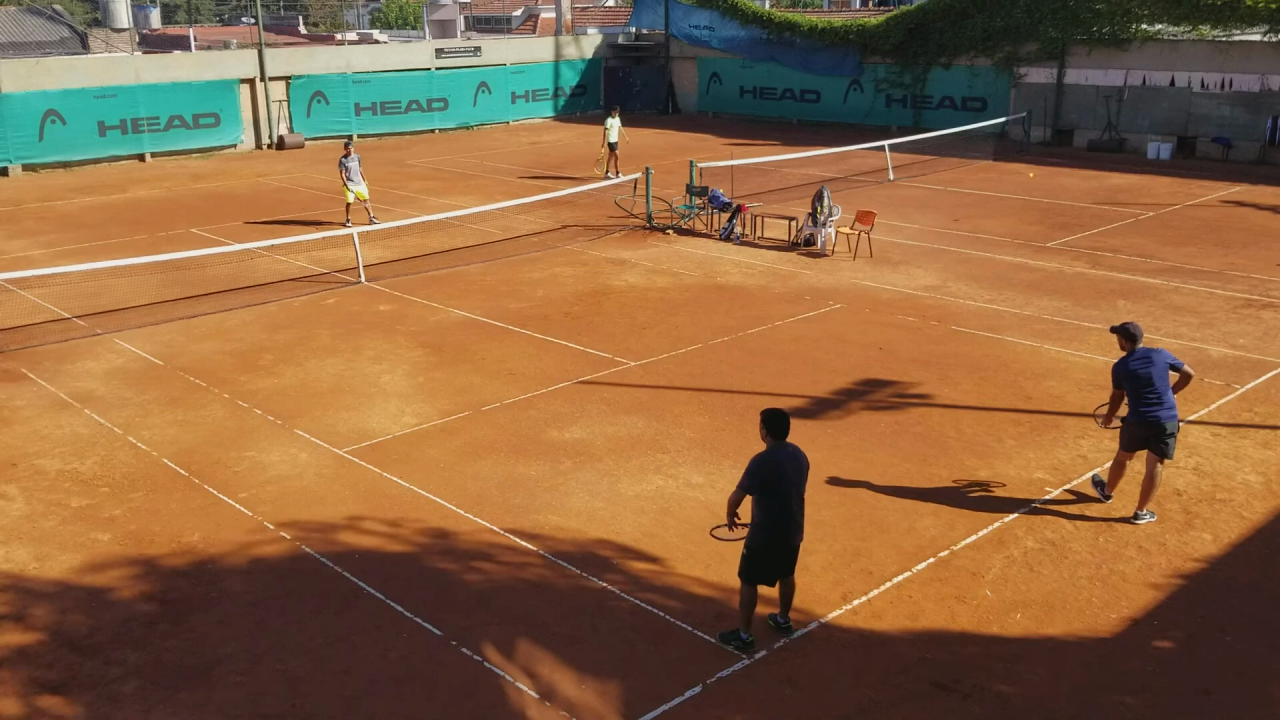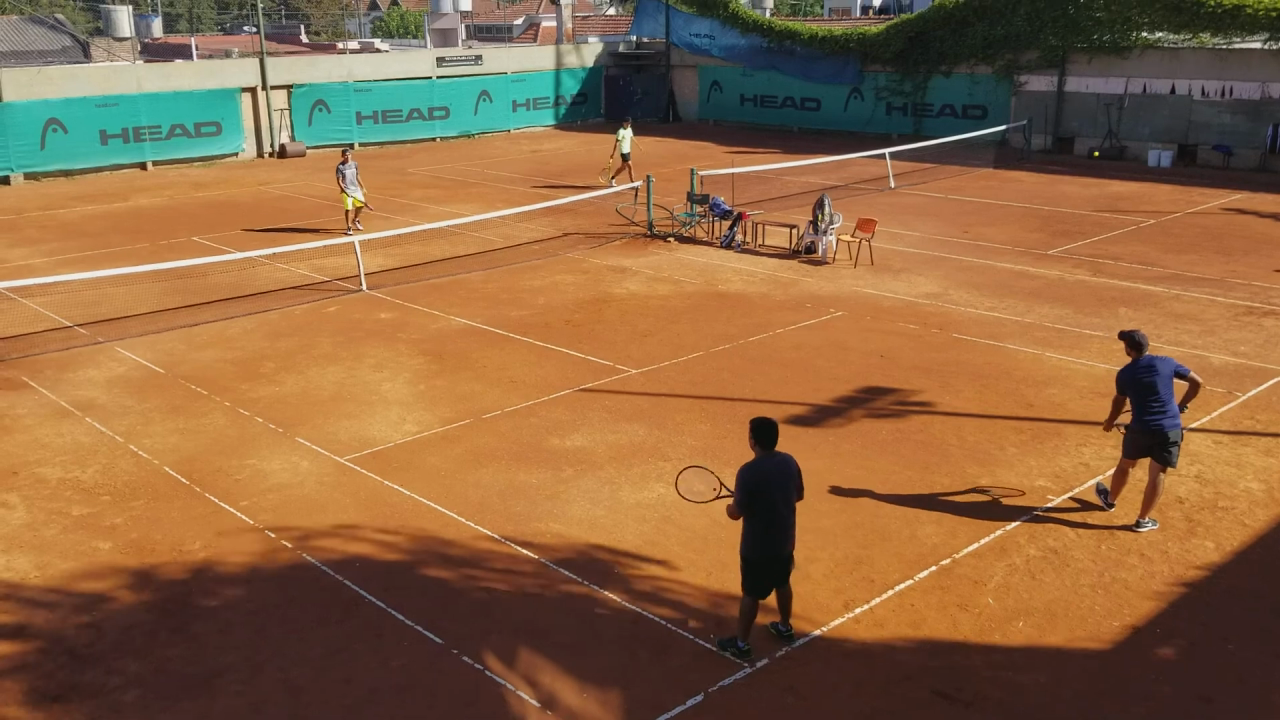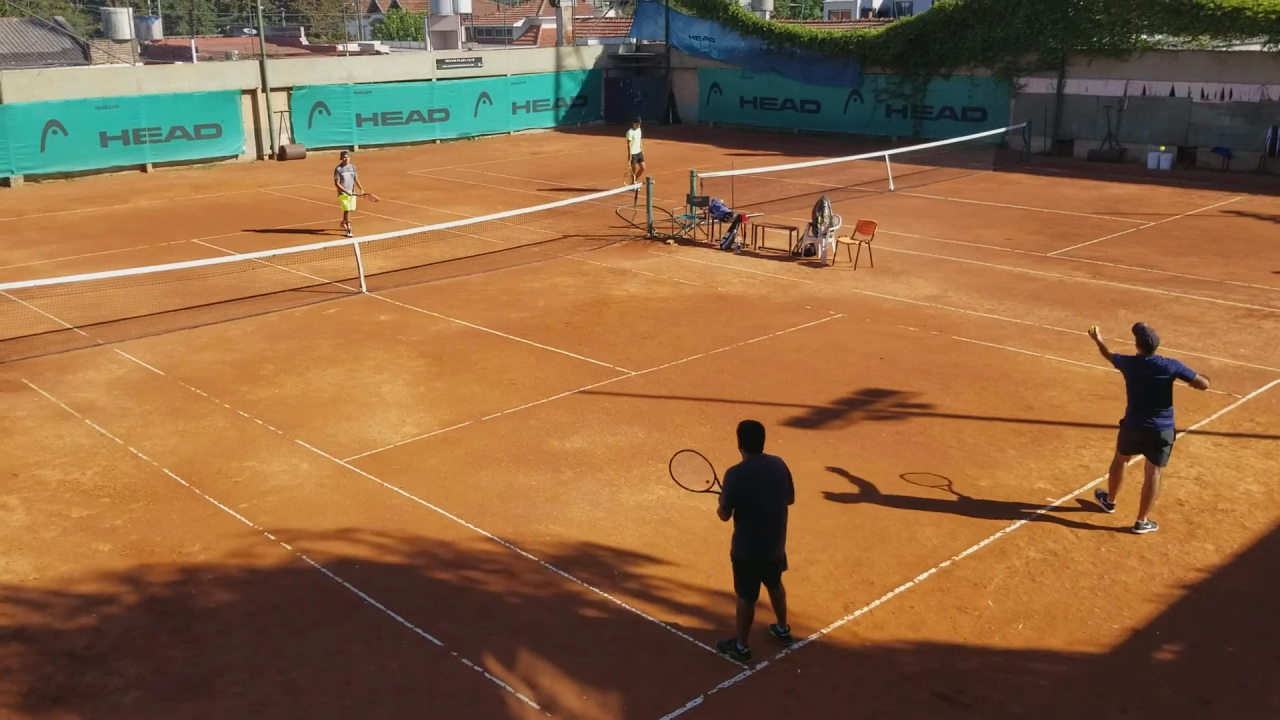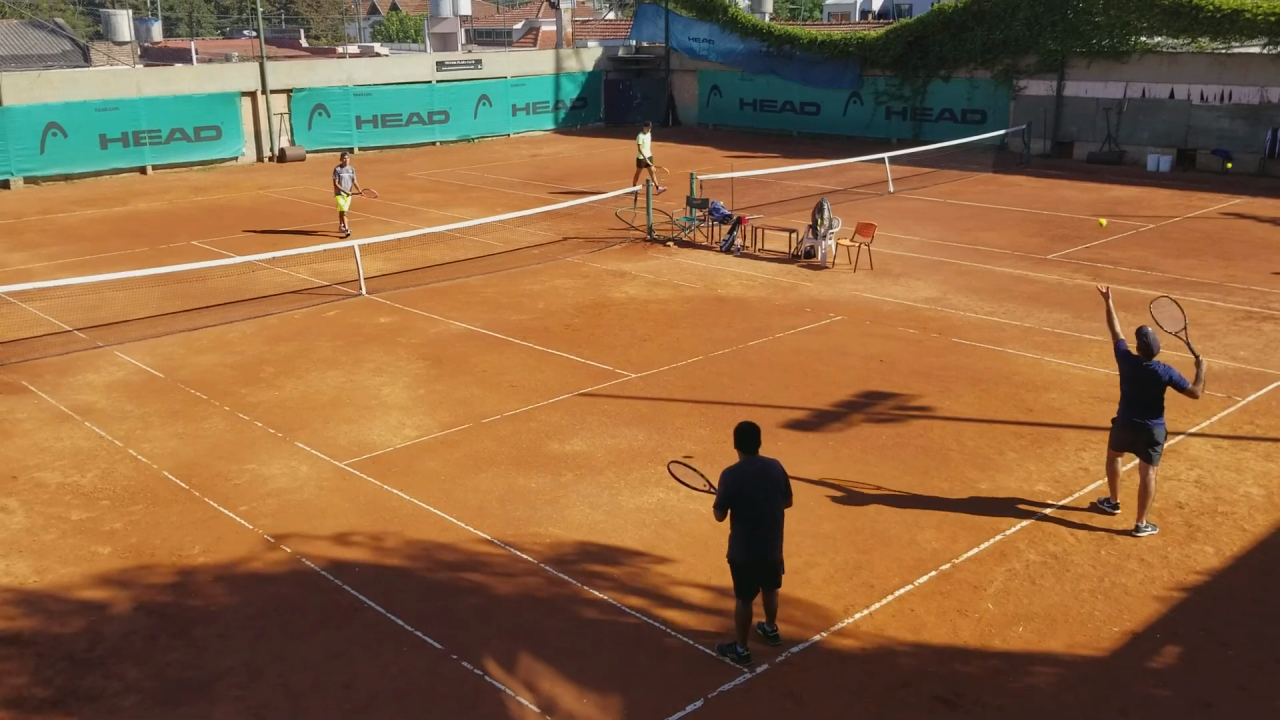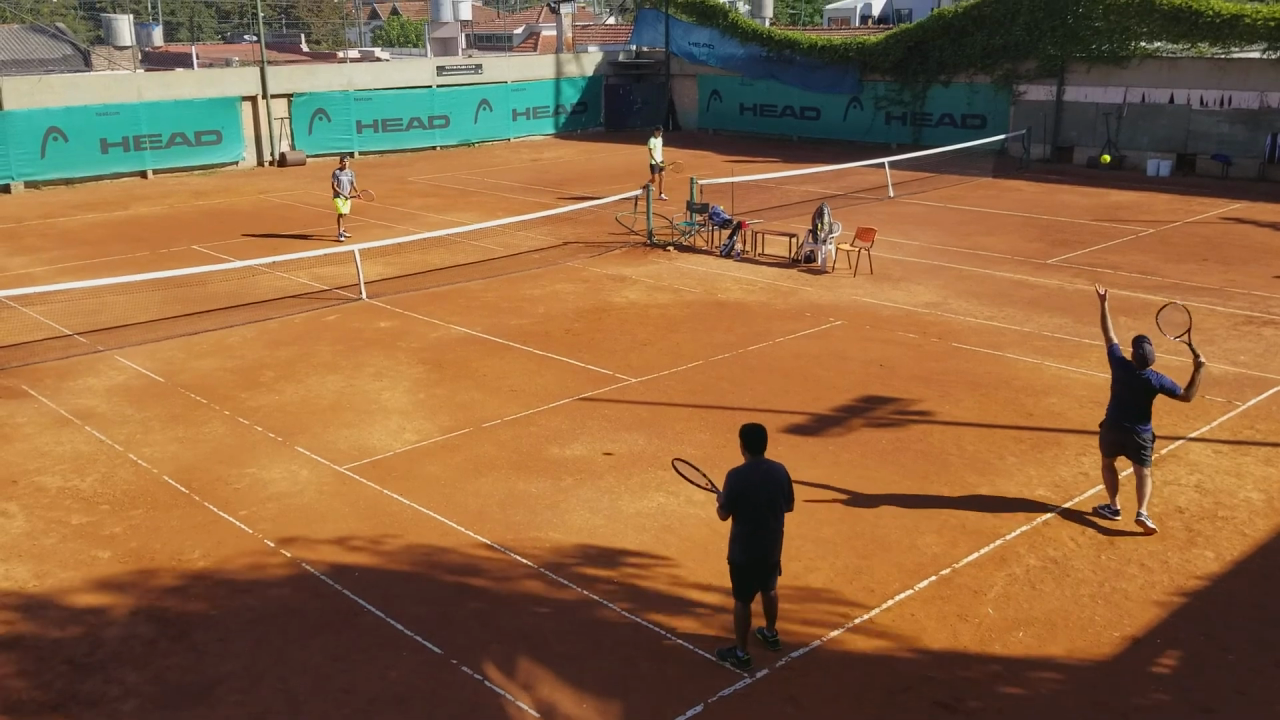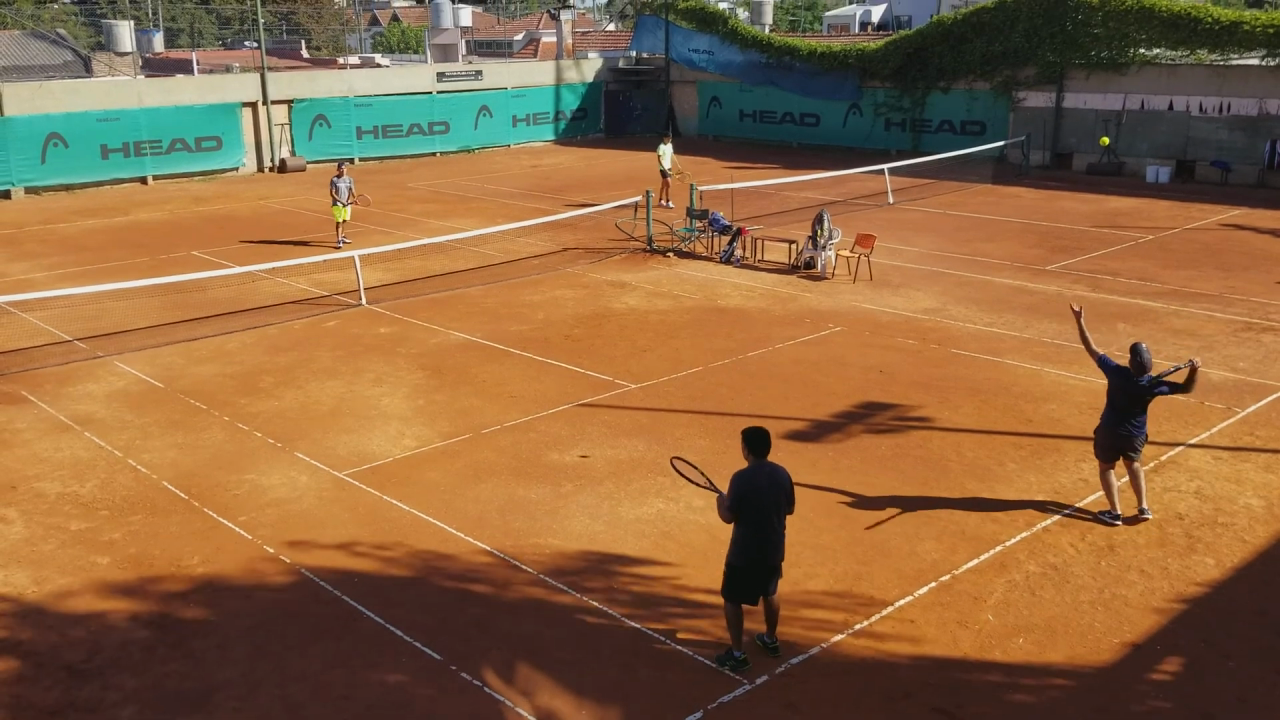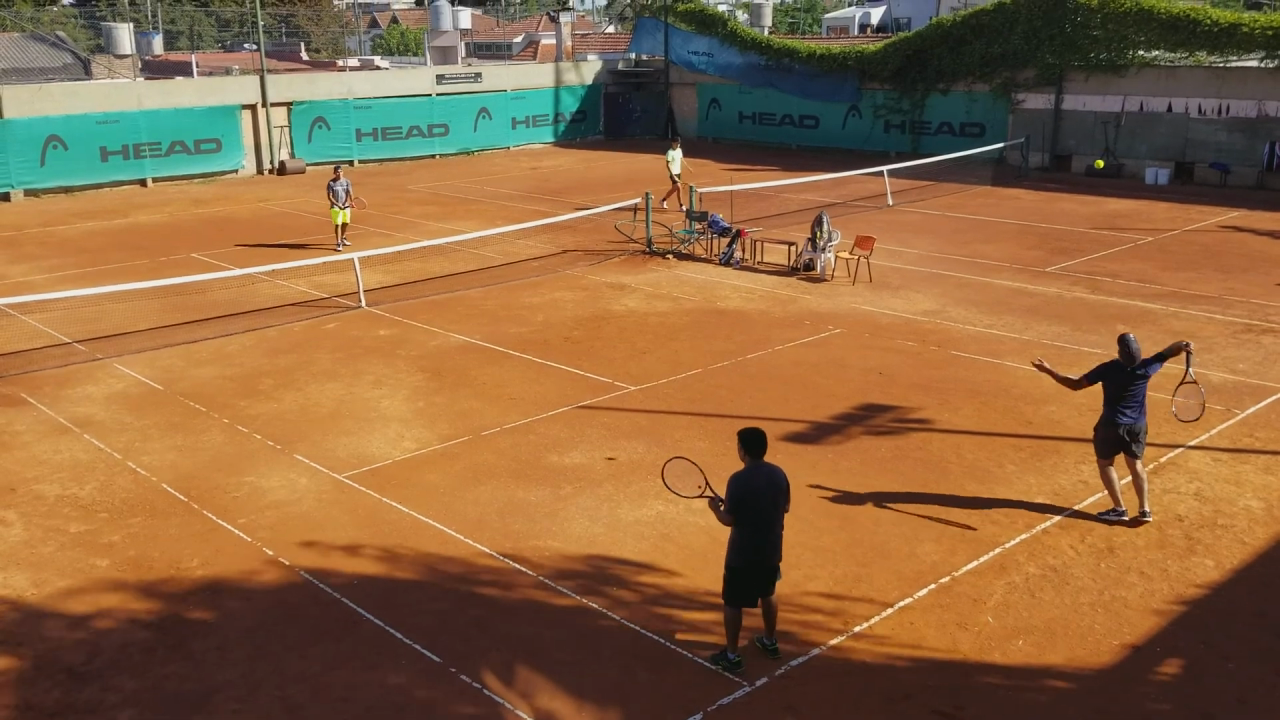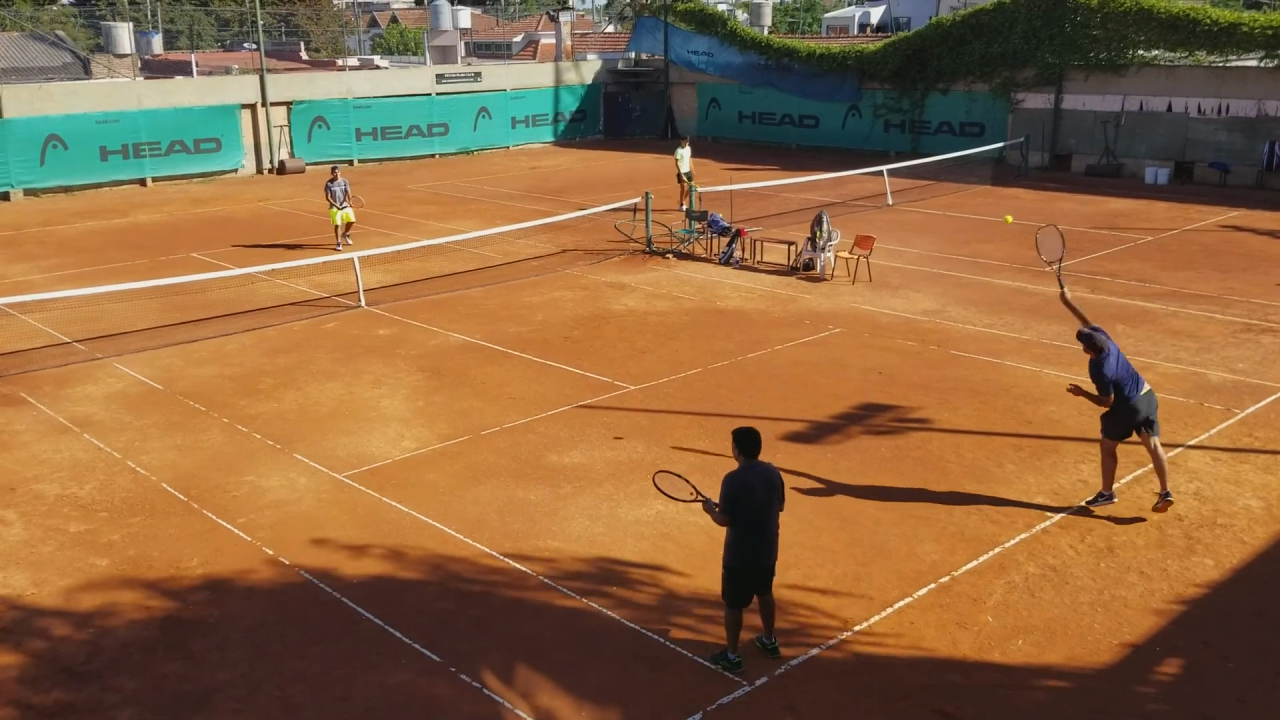
dt=0.2s
person 1, frame 1
left shoulder: (762, 461)
right shoulder: (799, 455)
left elbow: (737, 497)
left wrist: (730, 515)
left hip: (765, 535)
right hip: (793, 531)
left knee: (748, 581)
right knee: (786, 575)
left ankle: (743, 635)
right ankle: (783, 619)
person 1, frame 2
left shoulder: (749, 471)
right shoulder: (790, 462)
left elbow: (736, 513)
right elbow: (798, 496)
left wrist: (729, 508)
left hip: (757, 544)
right hip: (784, 540)
left knee: (751, 593)
right knee: (782, 583)
left ankle: (741, 643)
right ankle: (785, 627)
person 1, frame 3
left shoulder: (735, 474)
right shoulder: (779, 465)
left elbow: (724, 515)
right elbow: (790, 499)
left wrist: (721, 502)
left hip: (747, 547)
right hip: (775, 542)
left knee: (746, 596)
right knee: (775, 584)
left ankle: (741, 646)
right ankle: (783, 629)
person 1, frame 4
left shoulder: (730, 475)
right shoulder: (776, 467)
left elbow: (719, 515)
right elbow: (787, 502)
left wrist: (720, 500)
left hip: (744, 548)
right hip: (772, 544)
left knee: (744, 598)
right knee: (770, 588)
left ankle: (741, 649)
right ankle: (771, 629)
person 1, frame 5
left shoulder: (736, 476)
right shoulder: (780, 471)
left elbow: (723, 515)
right elbow: (789, 506)
left wrist: (721, 500)
left hip: (744, 550)
right hip: (772, 546)
left knee: (742, 600)
right knee: (769, 590)
left ankle: (741, 653)
right ankle: (771, 633)
person 1, frame 6
left shoulder: (741, 478)
right shoulder: (782, 474)
left elbow: (728, 518)
right elbow: (790, 509)
left wrist: (721, 503)
left hip: (744, 553)
right hip: (774, 550)
left knee: (732, 600)
right knee: (770, 595)
left ankle: (737, 654)
right ankle: (771, 640)
person 1, frame 7
left shoulder: (739, 480)
right shoulder: (778, 474)
left elbow: (728, 520)
right elbow: (785, 508)
left wrist: (715, 507)
left hip: (743, 554)
right hip: (771, 550)
left knee: (732, 603)
right knee: (768, 595)
left ankle: (732, 656)
right ankle: (770, 642)
person 1, frame 8
left shoulder: (733, 479)
right shoulder: (773, 473)
left elbow: (723, 520)
right elbow: (780, 506)
left wrist: (710, 508)
left hip: (739, 554)
right hip: (767, 549)
left knee: (733, 604)
right knee: (765, 595)
left ankle: (732, 656)
right ankle: (770, 641)
person 2, frame 1
left shoulder: (1120, 366)
right shoulder: (1161, 355)
left elbow: (1117, 397)
right elbow: (1189, 374)
left wrist: (1109, 416)
left hip: (1138, 421)
right hip: (1167, 420)
left knee: (1123, 457)
right knee: (1155, 466)
left ankle: (1107, 492)
right ankle: (1141, 511)
person 2, frame 2
left shoulder: (1124, 374)
right shoulder: (1166, 363)
left elbow: (1119, 401)
right elbow: (1197, 382)
left wrist: (1110, 421)
right wrist: (1183, 404)
left hip: (1141, 430)
right hip: (1170, 429)
left knee: (1125, 464)
right knee: (1157, 474)
left ankle: (1110, 500)
right ankle: (1143, 519)
person 2, frame 3
left shoulder: (1129, 363)
right shoulder: (1170, 366)
left elbow: (1110, 355)
right elbow: (1204, 384)
left wrist: (1098, 340)
right wrist: (1197, 381)
left hip: (1134, 426)
right hip: (1162, 429)
left knee: (1120, 459)
right knee: (1153, 473)
left ankle: (1109, 501)
right ankle: (1142, 521)
person 2, frame 4
left shoulder: (1126, 361)
right shoulder: (1165, 372)
left elbow: (1115, 332)
right elbow: (1195, 393)
left wrist: (1108, 302)
right wrist: (1200, 368)
left hip: (1124, 425)
right hip: (1153, 429)
left knee: (1113, 456)
right knee: (1148, 474)
left ankle: (1113, 502)
right ankle: (1141, 523)
person 2, frame 5
left shoulder: (1119, 366)
right shoulder: (1157, 380)
left elbow: (1109, 336)
right elbow: (1187, 396)
left wrist: (1103, 304)
right wrist: (1198, 369)
left hip: (1112, 428)
right hip: (1140, 434)
left knee: (1108, 464)
right knee: (1143, 473)
left ankle: (1114, 507)
right ankle: (1142, 513)
person 2, frame 6
left shoulder: (1116, 373)
right shoulder: (1152, 385)
left elbow: (1092, 350)
right elbow: (1186, 388)
left wrist: (1079, 321)
right wrist: (1194, 370)
left hip: (1109, 432)
right hip: (1135, 435)
left knee: (1106, 468)
right knee: (1133, 464)
left ankle: (1114, 512)
right ankle: (1143, 507)
person 2, frame 7
left shoulder: (1108, 369)
right shoulder: (1145, 368)
left elbow: (1075, 385)
right elbow: (1170, 351)
left wrist: (1048, 371)
right wrist: (1183, 346)
left hip: (1113, 426)
right hip: (1137, 426)
left knee: (1105, 463)
right knee: (1136, 465)
left ankle: (1119, 509)
right ankle: (1145, 509)
person 2, frame 8
left shoulder: (1100, 372)
right shoulder: (1103, 341)
left elbow: (1107, 402)
right elbow: (1086, 323)
left wrist: (1082, 393)
right wrist: (1068, 302)
left hip: (1129, 408)
right hip: (1147, 398)
left knee: (1107, 446)
right knee: (1154, 446)
left ankle: (1107, 493)
right ankle: (1164, 492)
